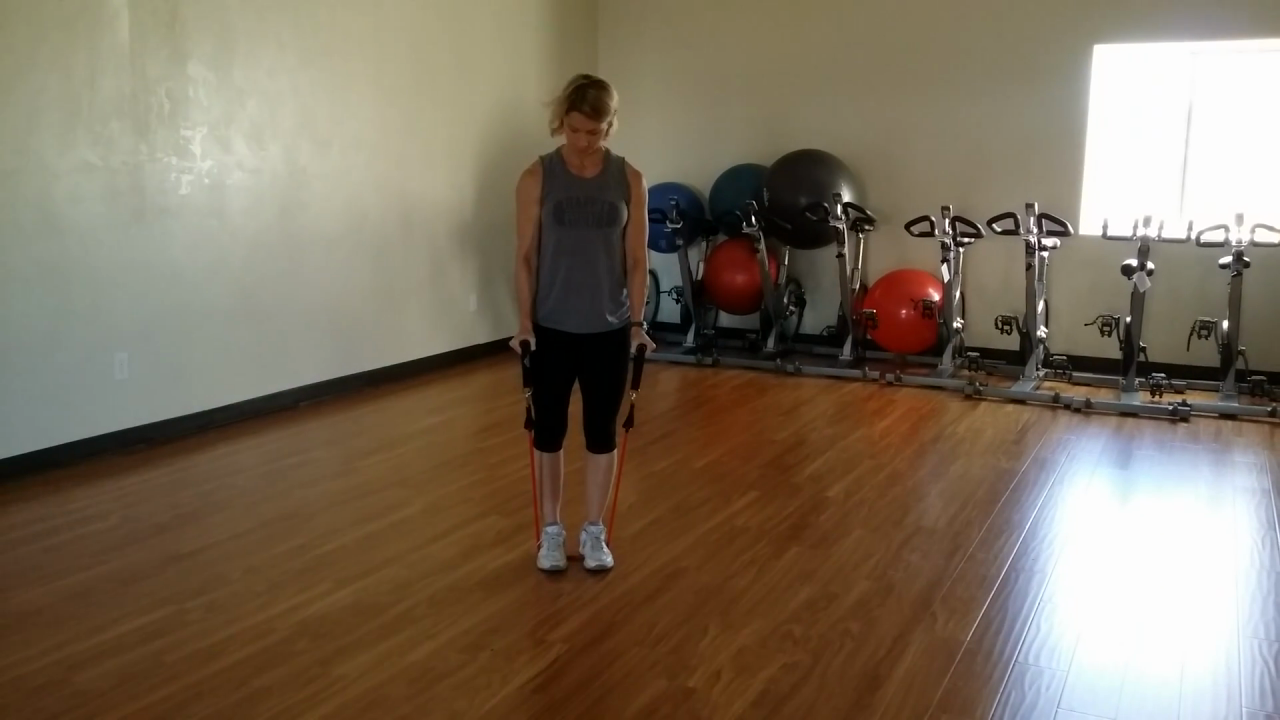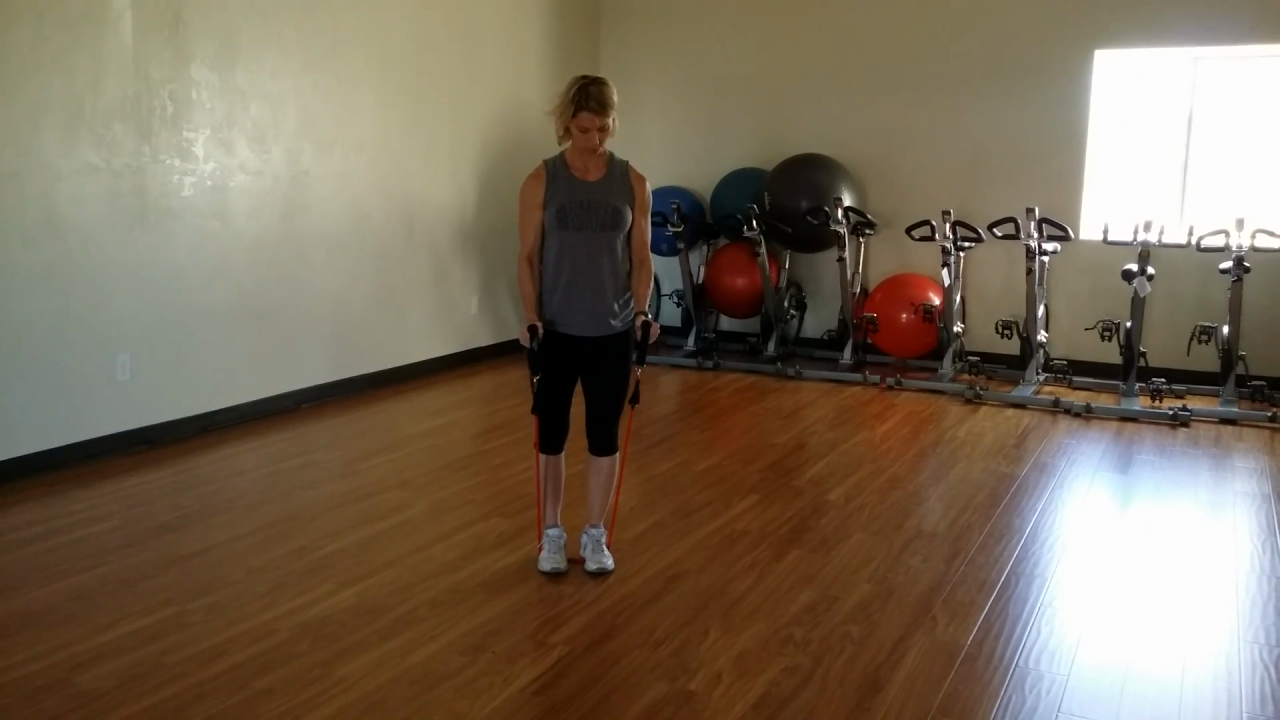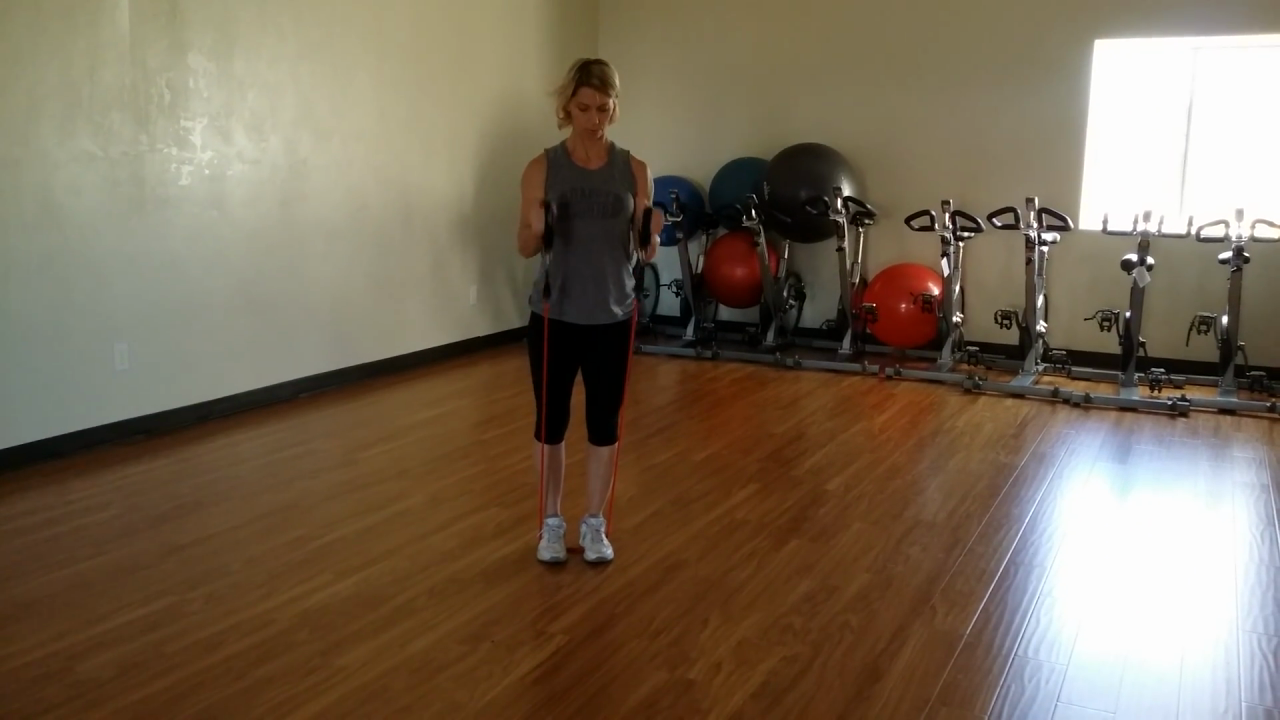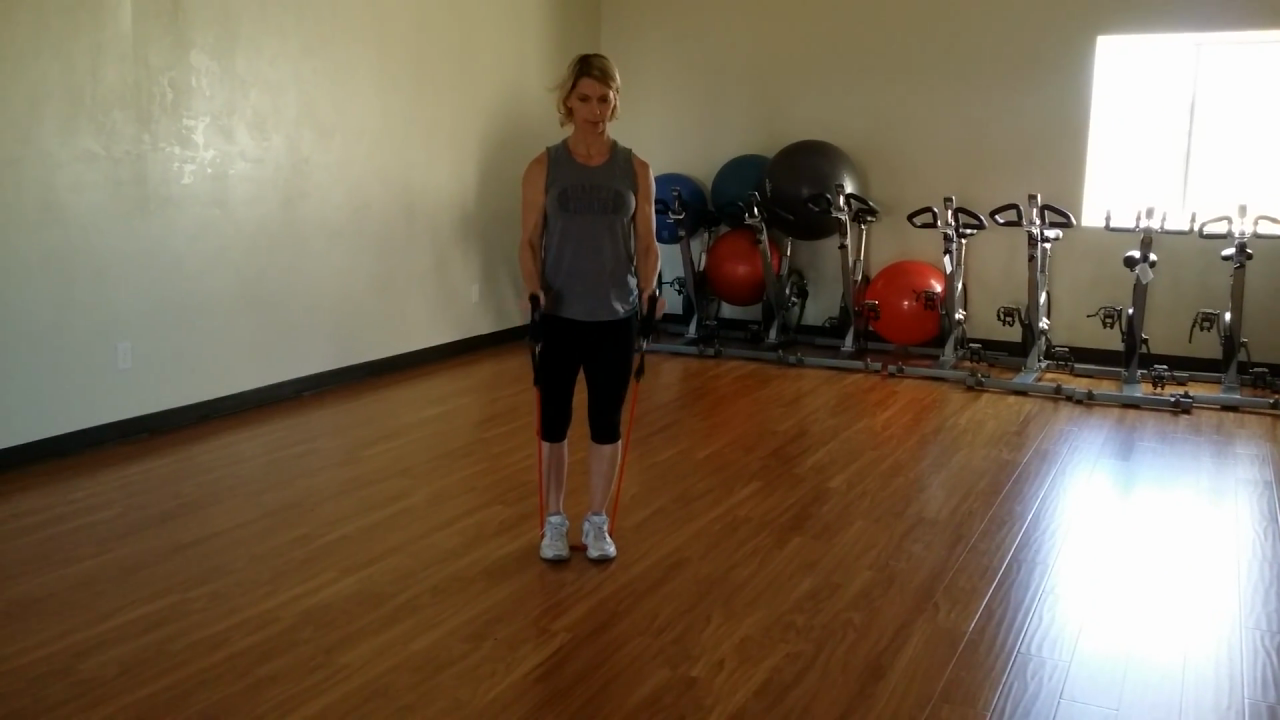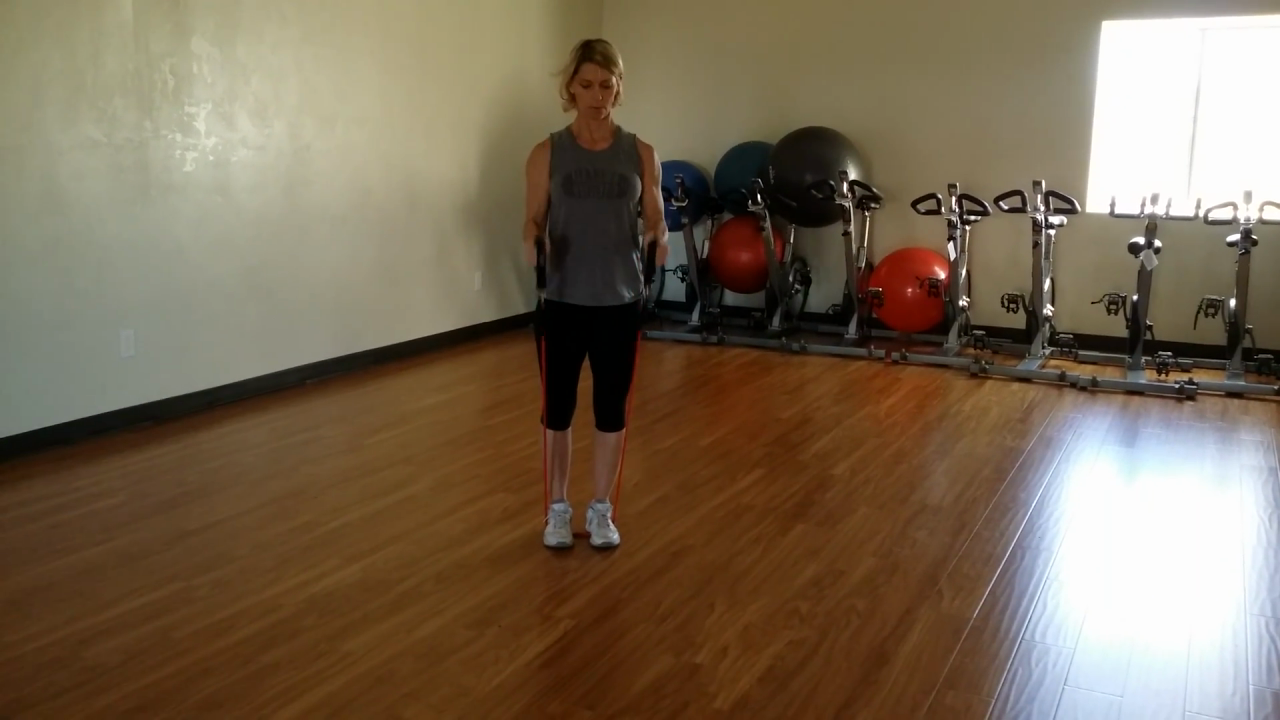
dt=1s
person 1, frame 1
left shoulder: (629, 180)
right shoulder: (537, 177)
left elbow: (637, 259)
right elbow: (526, 256)
left wrist: (637, 322)
right wrist: (524, 321)
left hip: (609, 329)
right hip: (552, 329)
left knee: (602, 432)
right knee: (549, 431)
left ankle: (594, 532)
right ankle: (551, 531)
person 1, frame 2
left shoulder: (632, 182)
right shoulder: (541, 180)
left elbow: (641, 257)
right elbow: (527, 257)
left wrist: (641, 311)
right wrist: (531, 314)
left hip: (612, 332)
right hip: (555, 332)
left knee: (604, 435)
right knee: (551, 434)
left ankle: (595, 534)
right ankle: (552, 533)
person 1, frame 3
left shoulder: (634, 170)
right shoulder: (543, 167)
left elbow: (646, 253)
right elbow: (524, 248)
left wrist: (651, 231)
right wrist: (535, 226)
left hip: (613, 319)
right hip: (554, 317)
left knee: (604, 424)
right knee: (551, 423)
left ankle: (594, 524)
right ankle: (551, 522)
person 1, frame 4
left shoulder: (636, 168)
right shoulder: (544, 166)
left elbow: (646, 242)
right elbow: (530, 241)
left wrist: (648, 288)
right wrist: (533, 287)
left hip: (615, 317)
right hip: (557, 317)
left knee: (607, 422)
right knee: (553, 421)
left ankle: (597, 522)
right ankle: (554, 520)
person 1, frame 5
left shoulder: (640, 153)
right shoulder: (548, 152)
left elbow: (655, 225)
right elbow: (531, 225)
left wrist: (658, 238)
right wrist: (534, 244)
left hip: (621, 303)
right hip: (562, 302)
left knee: (611, 409)
right knee: (558, 409)
left ankle: (601, 510)
right ankle: (558, 508)
